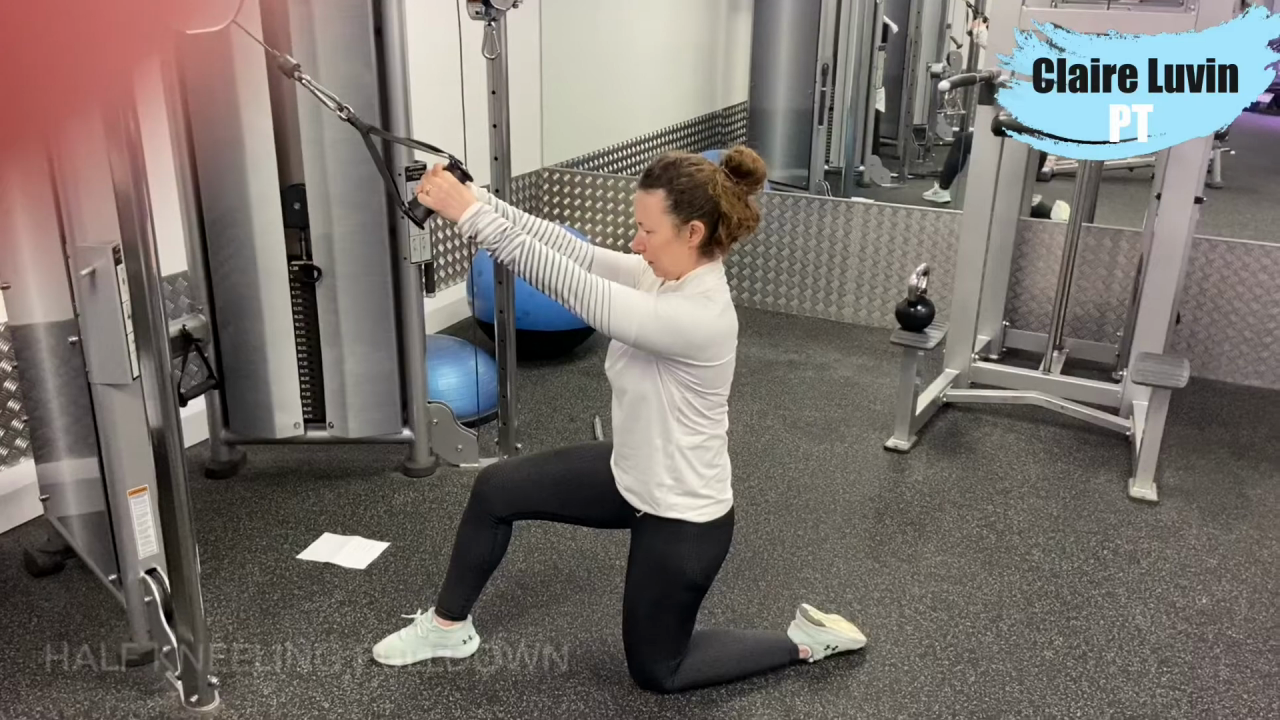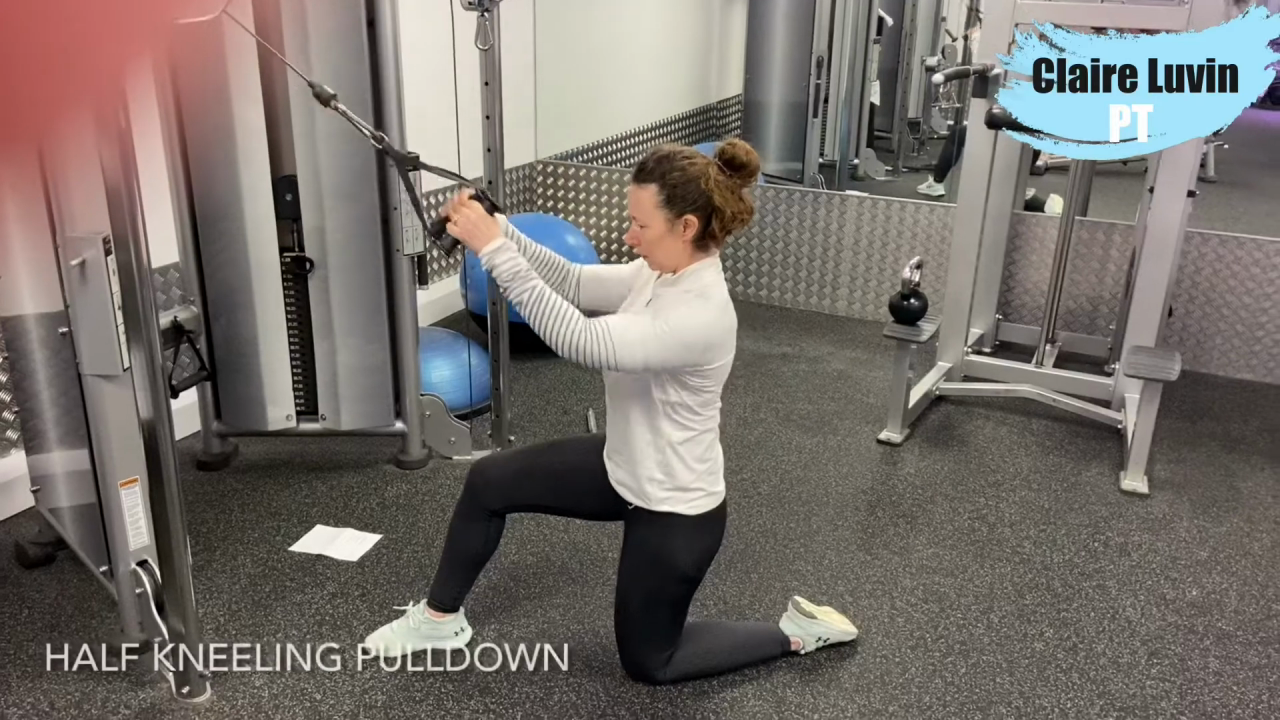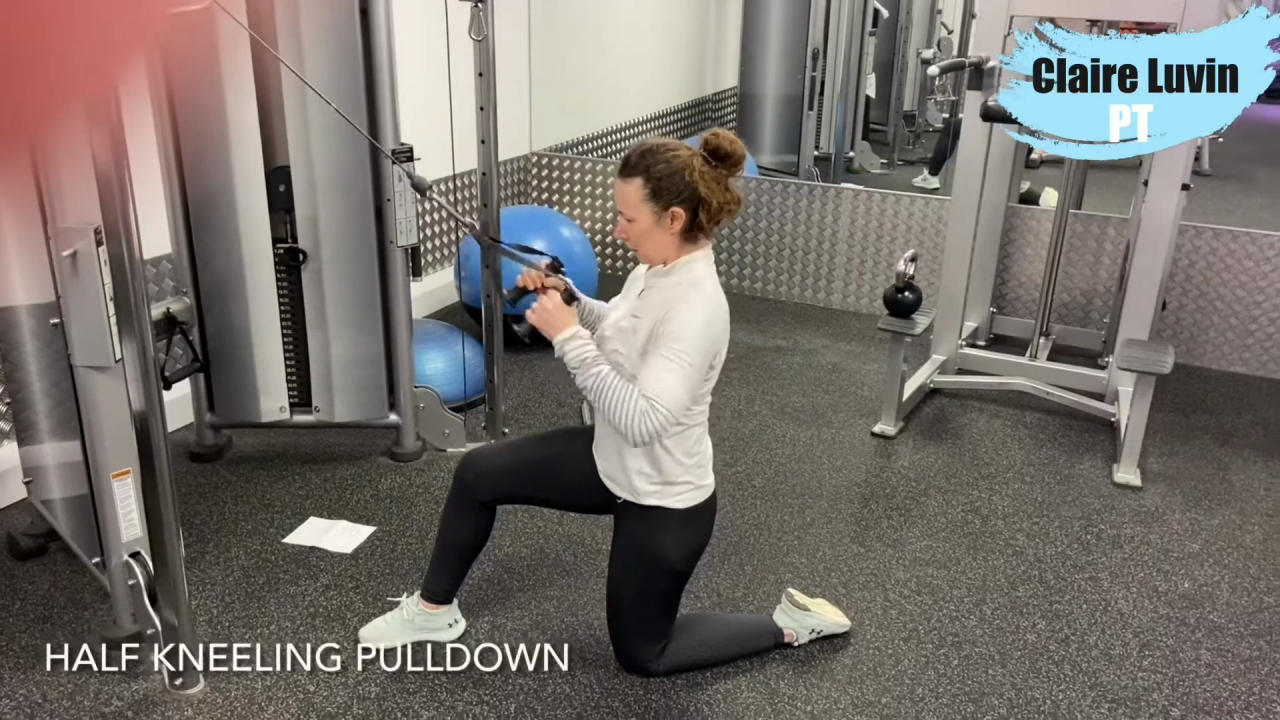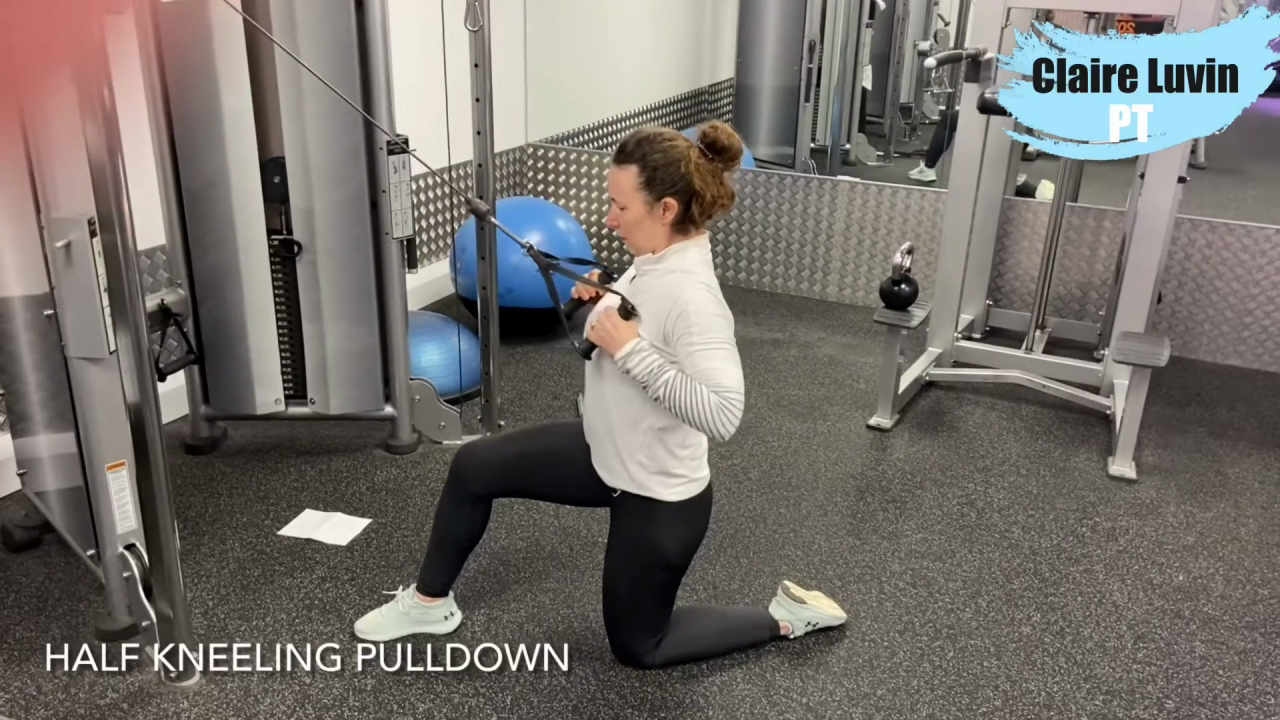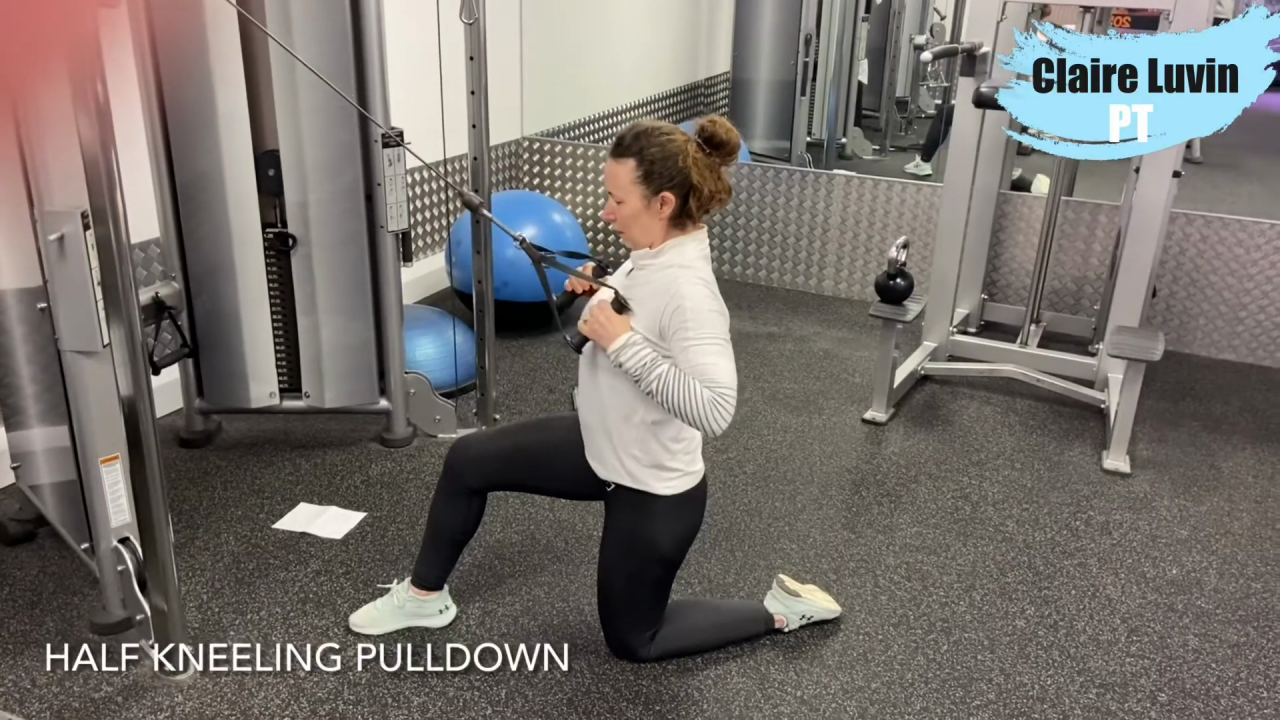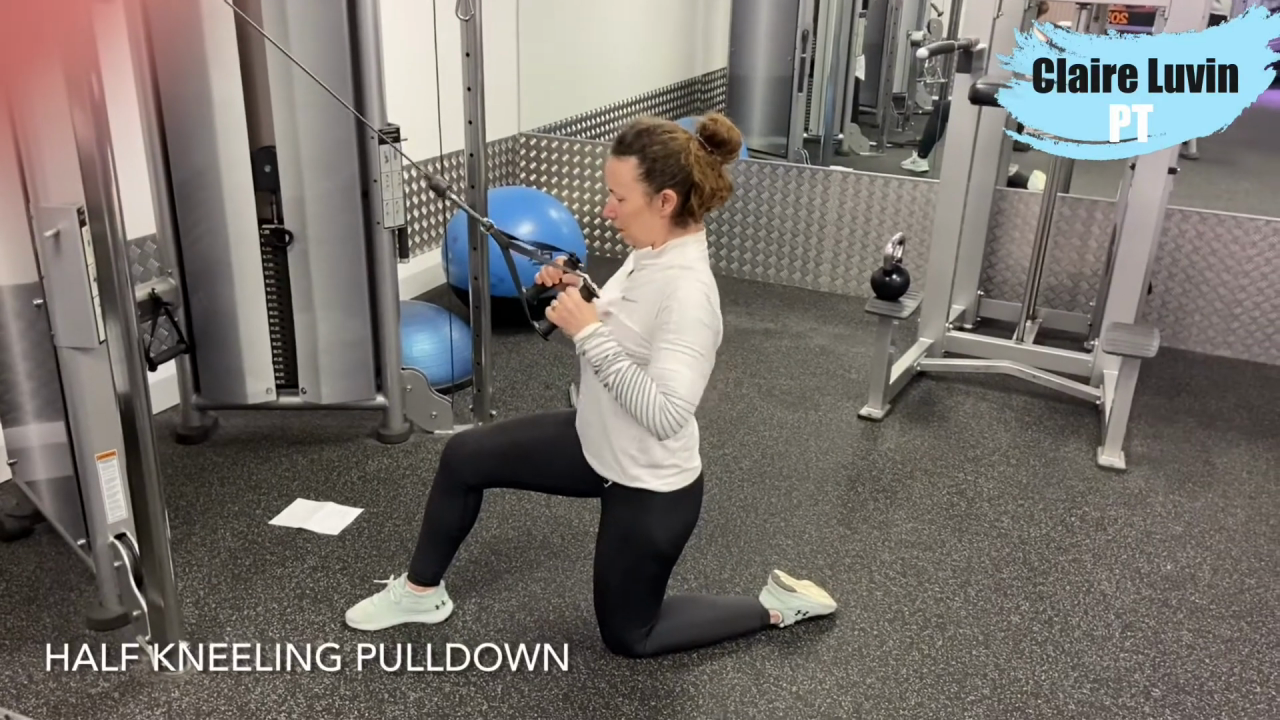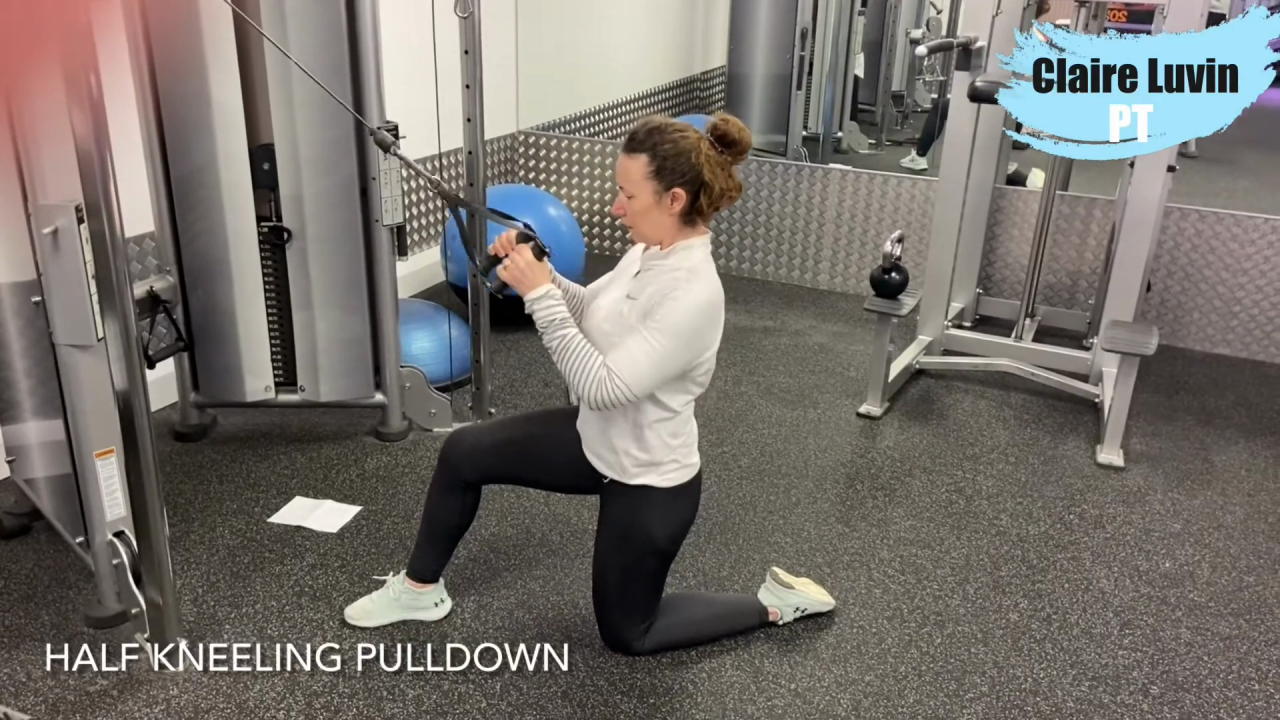
dt=0.4s
person 1, frame 1
left shoulder: (700, 315)
right shoulder: (669, 273)
left elbow: (575, 288)
right elbow: (573, 250)
left wrist: (473, 216)
right wrist: (475, 197)
left hip: (683, 515)
right hip: (632, 472)
left knee: (656, 669)
right knee: (495, 489)
left ankle: (807, 639)
right ankle: (449, 626)
person 1, frame 2
left shoulder: (701, 314)
right shoulder: (666, 271)
left elbow: (577, 339)
right elbow: (576, 284)
left wrist: (499, 257)
right wrist: (500, 237)
left hip: (676, 508)
right hip: (627, 466)
left knee: (648, 660)
right knee: (489, 480)
left ankle: (799, 631)
right ankle: (441, 617)
person 1, frame 3
left shoulder: (695, 307)
right shoulder: (660, 268)
left elbow: (647, 423)
right elbow: (619, 332)
left wrist: (570, 338)
right wrist: (568, 301)
left hip: (663, 501)
right hip: (612, 462)
left knee: (640, 653)
right knee: (477, 474)
left ankle: (792, 624)
right ankle: (433, 611)
person 1, frame 4
left shoulder: (691, 294)
right shoulder: (659, 259)
left elbow: (721, 415)
left wrist: (630, 350)
right wrist: (605, 299)
left hip: (660, 495)
right hip: (607, 452)
left knee: (636, 645)
right knee: (474, 467)
left ankle: (787, 616)
right ankle: (430, 603)
person 1, frame 5
left shoulder: (688, 289)
right shoulder: (655, 253)
left elbow: (713, 411)
left wrist: (622, 342)
right wrist: (600, 293)
left hip: (655, 488)
right hip: (602, 446)
left knee: (632, 638)
right knee: (468, 461)
left ankle: (783, 611)
right ankle: (425, 596)
person 1, frame 6
left shoulder: (687, 292)
right shoulder: (652, 255)
left elbow: (660, 413)
left wrist: (587, 330)
right wrist: (578, 293)
left hip: (650, 485)
right hip: (599, 443)
left knee: (628, 635)
right knee: (464, 457)
left ankle: (778, 606)
right ankle: (421, 592)
person 1, frame 7
left shoulder: (692, 295)
right shoulder: (652, 252)
left elbow: (598, 385)
right elbow: (589, 312)
left wrist: (536, 292)
right wrist: (540, 276)
left hip: (649, 481)
right hip: (600, 441)
left knee: (626, 632)
right knee: (463, 454)
left ankle: (776, 604)
right ankle: (420, 589)
